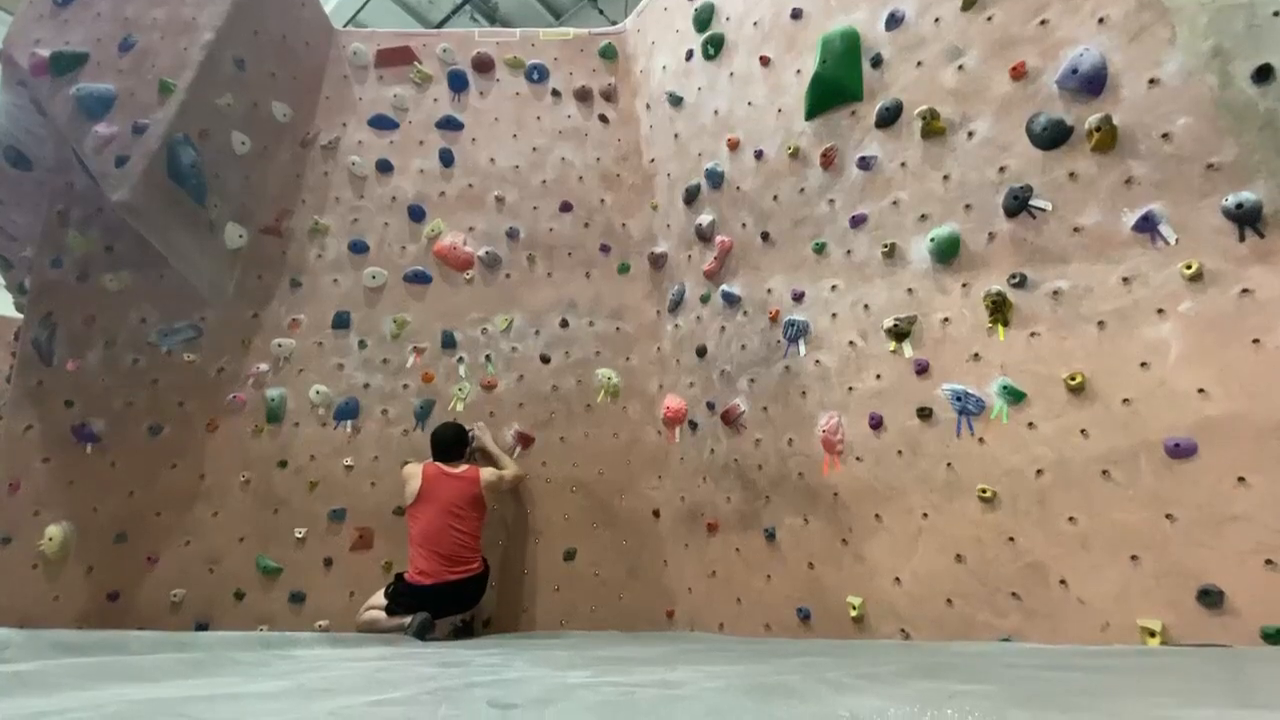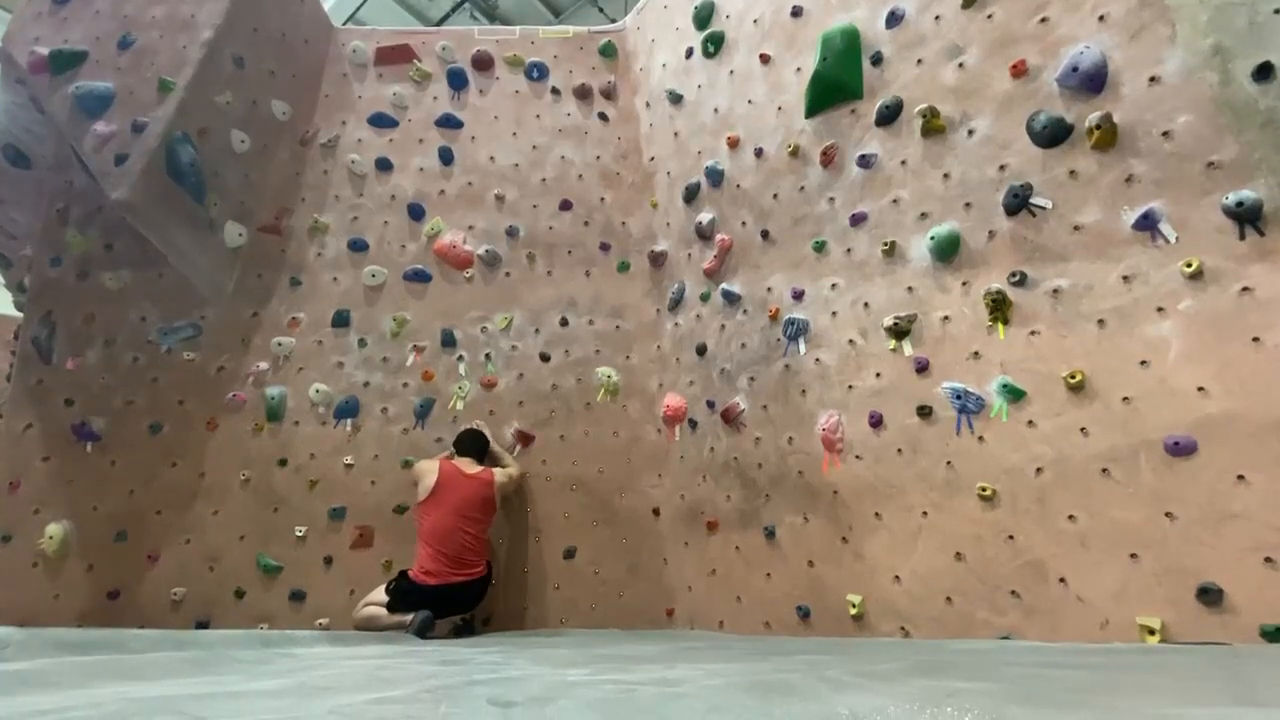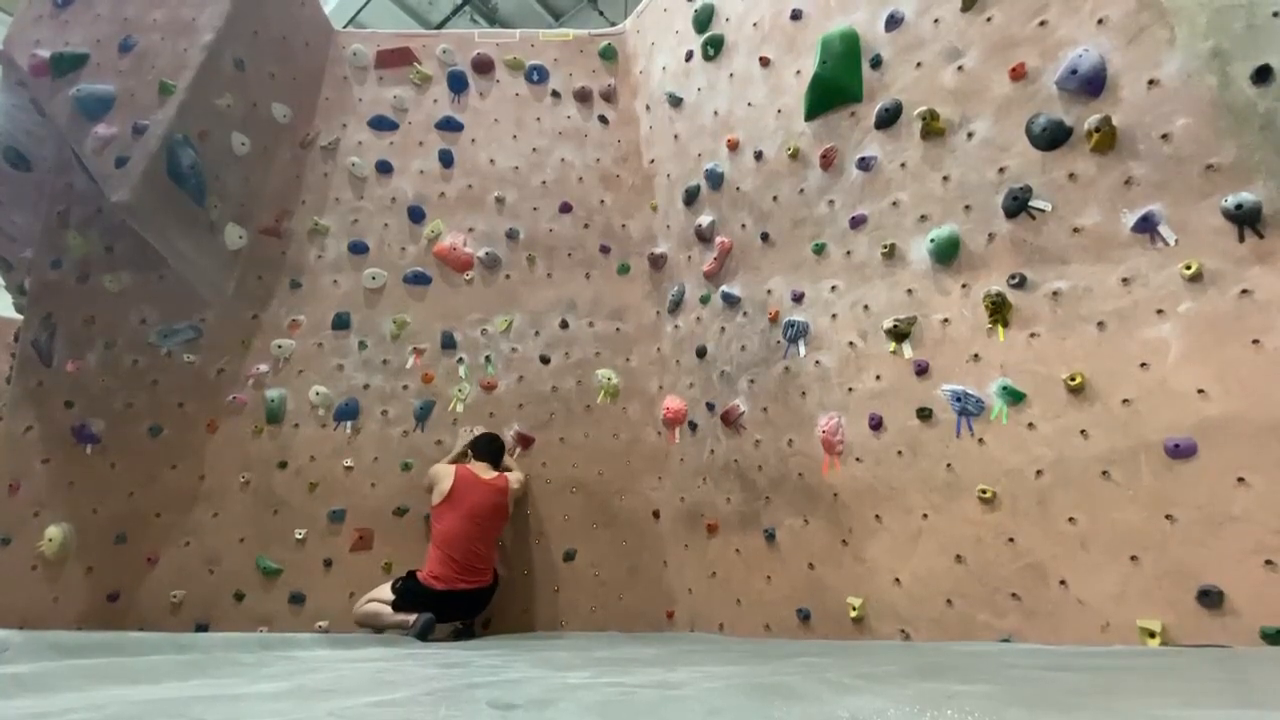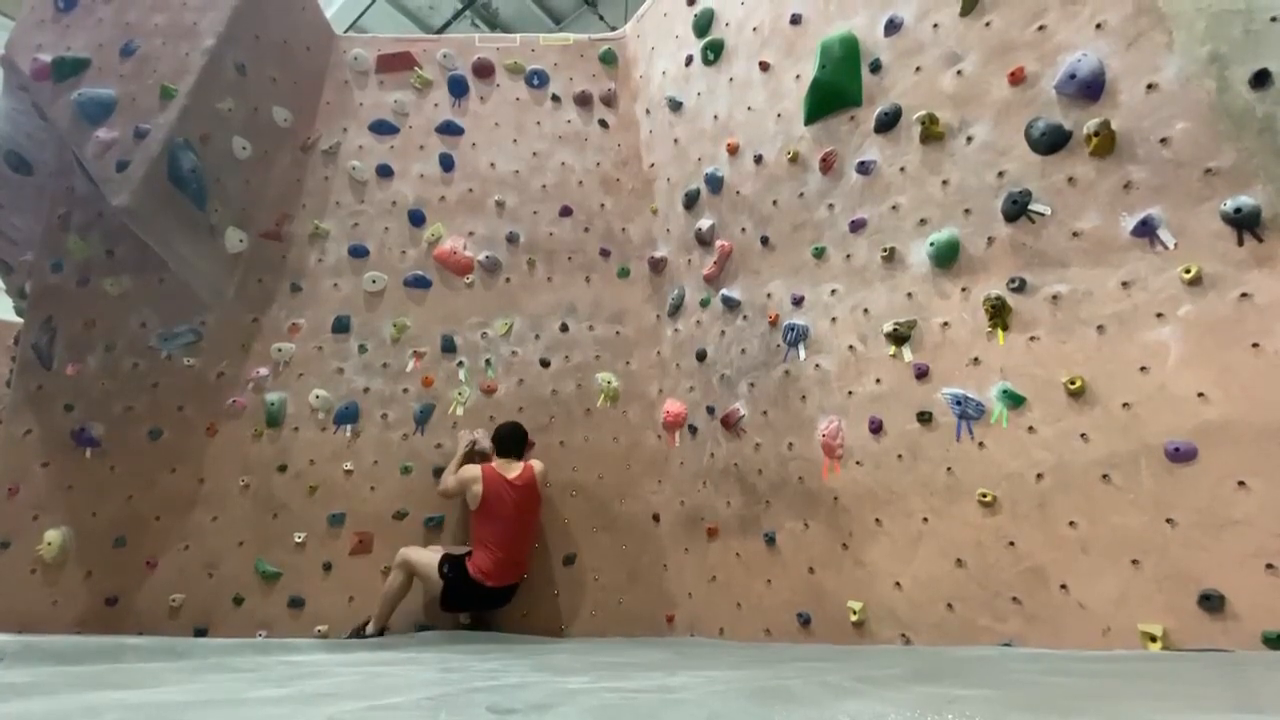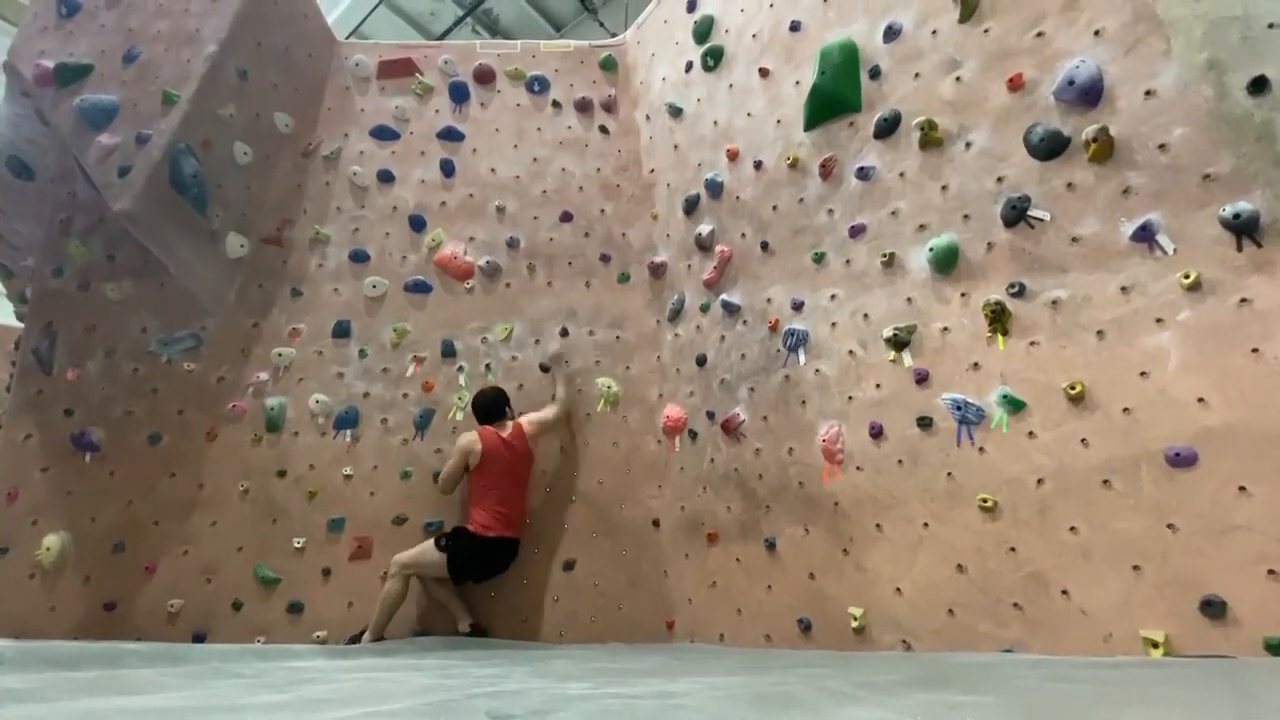
dt=1s
person 1, frame 1
left shoulder: (412, 473)
right shoulder: (483, 478)
right elbow: (515, 473)
left wrist: (450, 447)
right wrist: (488, 444)
left hip: (424, 589)
right hip: (471, 587)
left knee: (364, 618)
left ankle: (411, 621)
right ankle: (461, 620)
person 1, frame 2
left shoulder: (427, 470)
right shoulder: (495, 480)
right elbow: (515, 470)
left wrist: (453, 452)
right wrist: (489, 442)
left hip: (427, 587)
right hip: (473, 589)
left knee: (361, 615)
left ankle: (411, 618)
right ankle: (459, 619)
person 1, frame 3
left shoulder: (444, 474)
right shoulder: (511, 485)
left wrist: (458, 449)
right wrist: (492, 445)
left hip: (435, 592)
right hip: (479, 596)
left knee: (362, 611)
left ankle: (413, 619)
right ankle: (466, 623)
person 1, frame 4
left shoulder: (473, 474)
right shoulder: (537, 471)
left elbow: (444, 488)
left wrist: (461, 451)
right wrist: (485, 454)
left hip: (478, 585)
right hip: (508, 588)
left knee: (405, 557)
right knee: (434, 553)
left ankle: (372, 630)
right ankle: (469, 622)
person 1, frame 5
left shoulder: (471, 441)
right shoulder: (526, 429)
left elbow: (444, 487)
right elbow: (559, 408)
right wrist: (557, 370)
left hip: (478, 543)
right hip: (507, 547)
left knee: (400, 565)
right knee: (425, 567)
left ankle: (370, 638)
right ankle: (467, 627)
